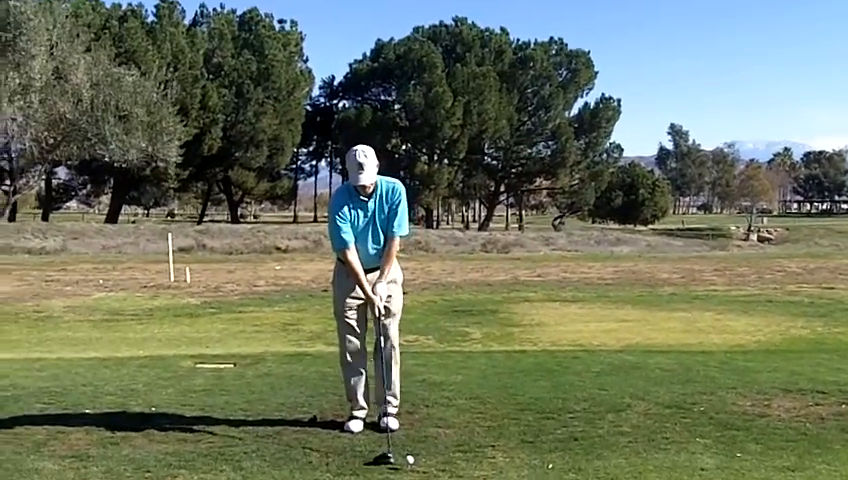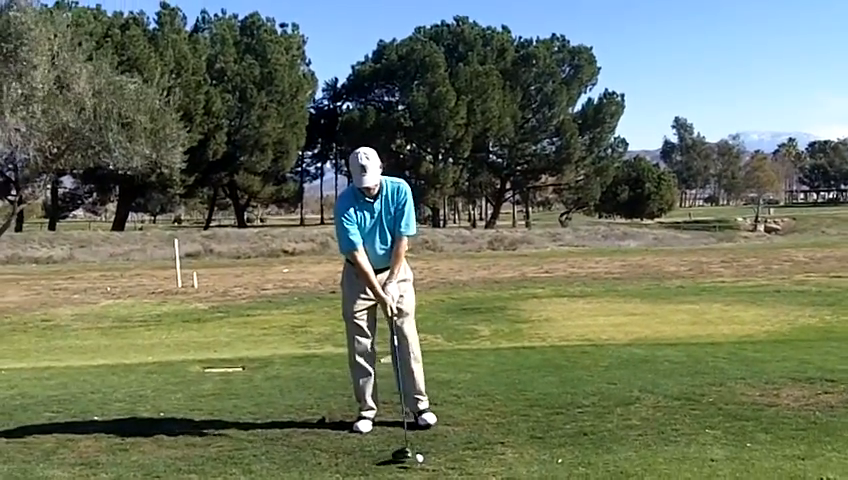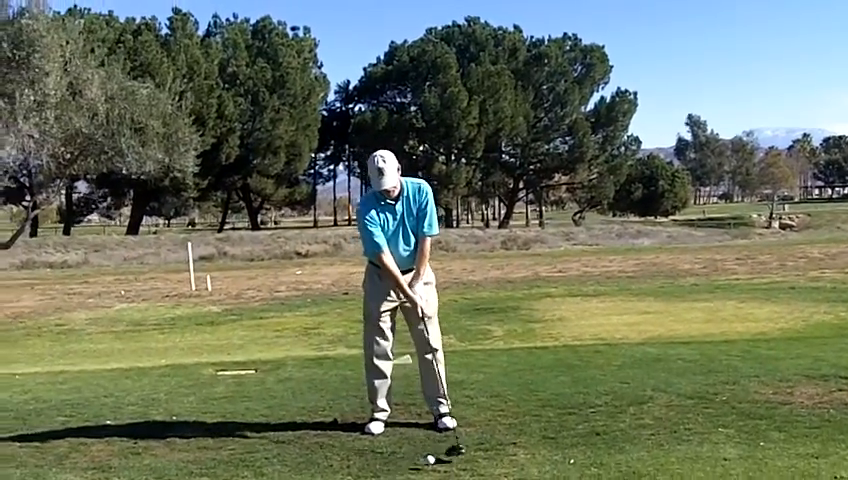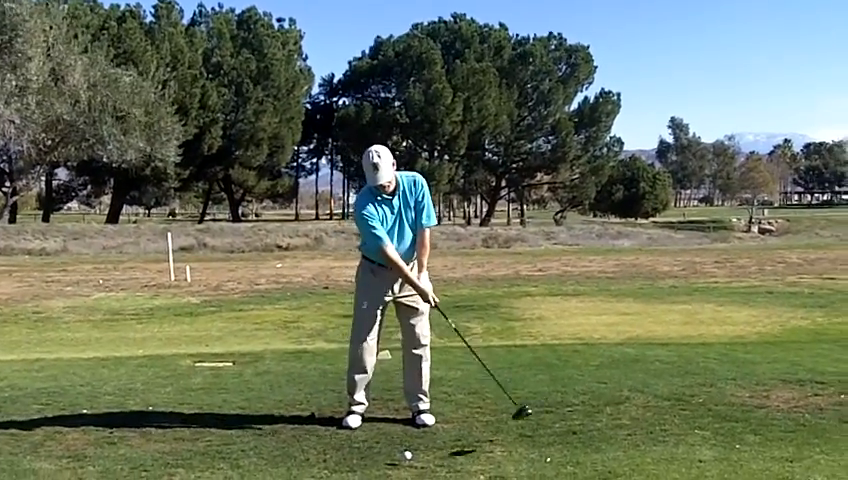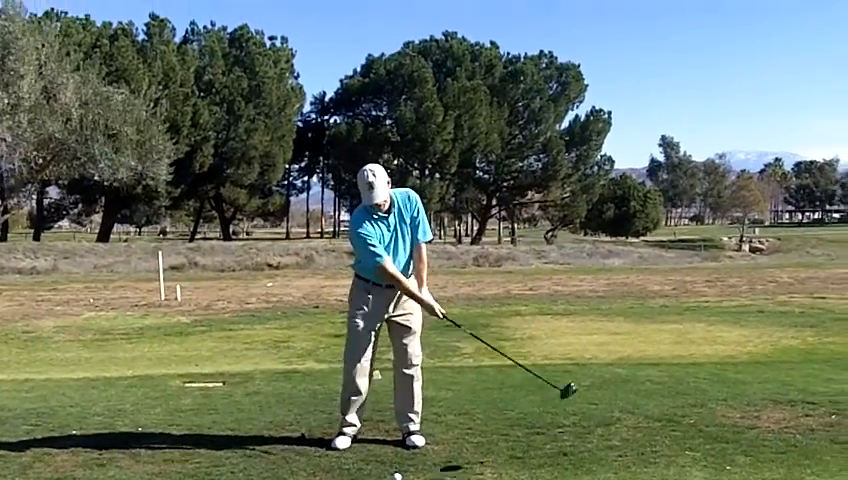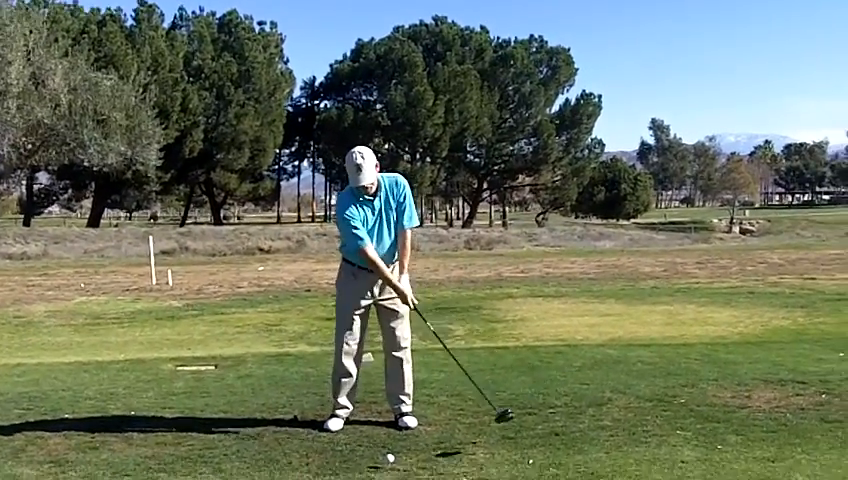
dt=0.2s
person 1, frame 1
left shoulder: (394, 190)
right shoulder: (339, 200)
left elbow: (394, 240)
right elbow: (347, 251)
left wrist: (382, 283)
right wrist: (368, 294)
left hip: (386, 272)
right hip: (349, 275)
left knee: (389, 341)
right knee: (351, 345)
left ankle: (388, 408)
right ankle: (358, 409)
person 1, frame 2
left shoulder: (400, 190)
right shoulder: (345, 203)
left elbow: (402, 240)
right elbow: (356, 253)
left wrist: (392, 283)
right wrist: (380, 294)
left hip: (396, 272)
right hip: (359, 276)
left knee: (407, 340)
right knee: (360, 346)
left ankle: (419, 405)
right ankle: (367, 410)
person 1, frame 3
left shoulder: (421, 191)
right shoulder: (367, 207)
left elbow: (425, 240)
right elbow: (383, 257)
left wrist: (417, 285)
right wrist: (409, 294)
left hip: (418, 274)
right hip: (380, 278)
left knee: (430, 344)
right knee: (377, 347)
left ankle: (440, 408)
right ankle: (379, 411)
person 1, frame 4
left shoulder: (416, 183)
right shoulder: (364, 204)
left elbow: (423, 232)
right elbow: (386, 251)
left wrist: (423, 274)
right wrist: (417, 285)
left hip: (412, 268)
right hip: (374, 272)
left knee: (418, 340)
right knee: (363, 340)
left ankle: (419, 405)
right ankle: (357, 404)
person 1, frame 5
left shoulder: (410, 200)
right shoulder: (360, 222)
left elbow: (419, 248)
right elbow: (386, 269)
left wrist: (423, 289)
right wrist: (421, 299)
left hip: (405, 291)
right hip: (368, 292)
left knee: (409, 361)
right knee: (358, 361)
left ankle: (410, 426)
right ankle: (348, 426)
person 1, frame 6
left shoulder: (399, 186)
right shoulder: (346, 203)
left elbow: (405, 234)
right elbow: (365, 252)
left wrist: (402, 276)
right wrist: (396, 287)
left hip: (392, 272)
right hip: (355, 275)
left knee: (399, 343)
right knee: (348, 345)
left ankle: (402, 407)
right ankle: (341, 408)
